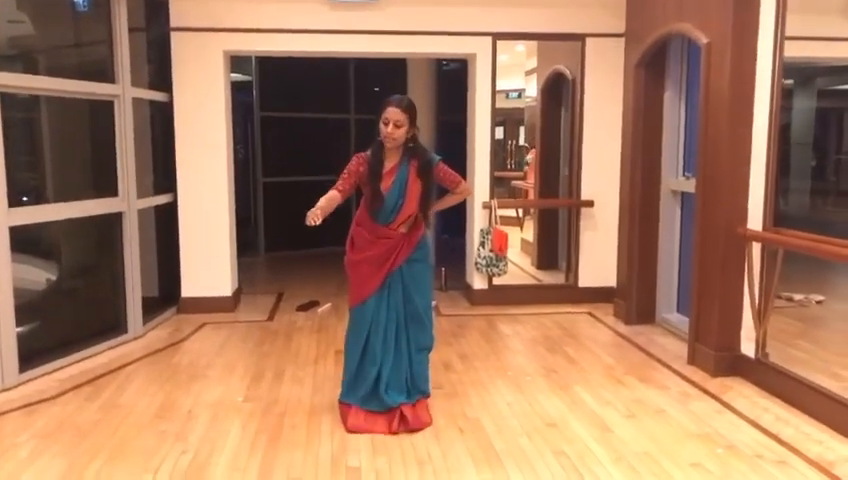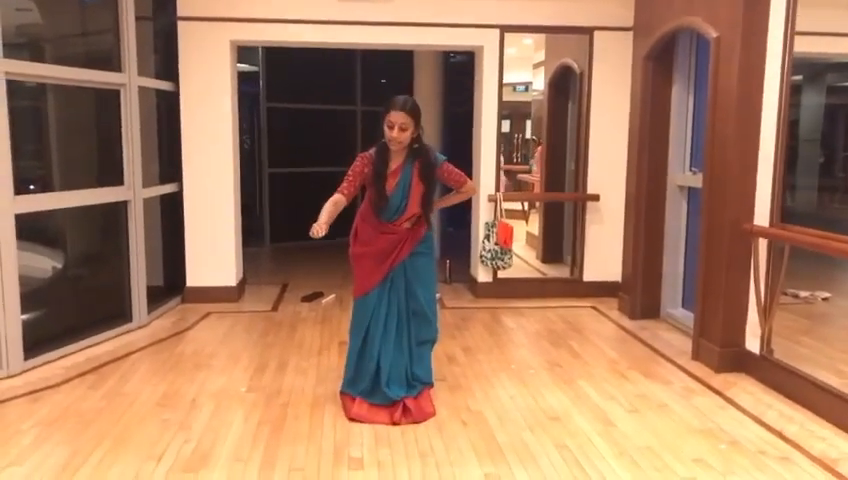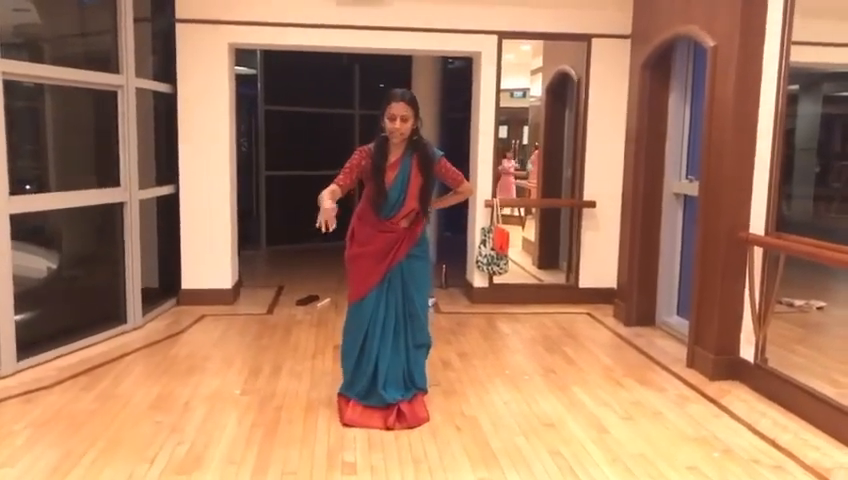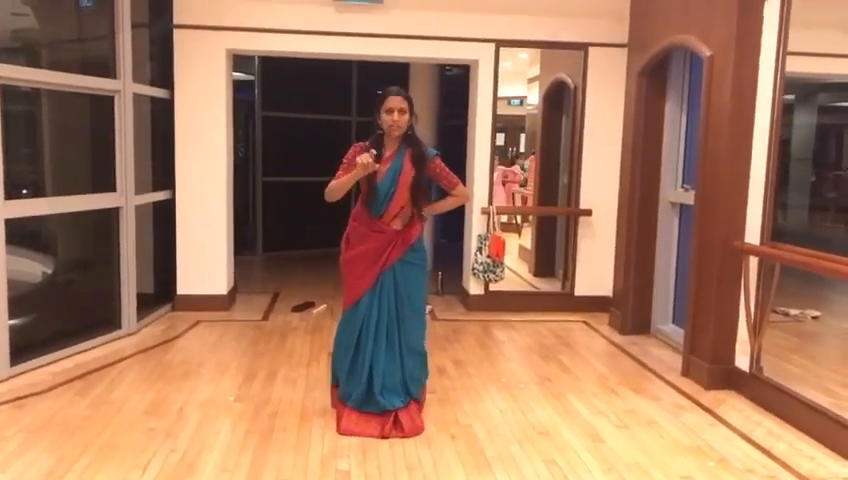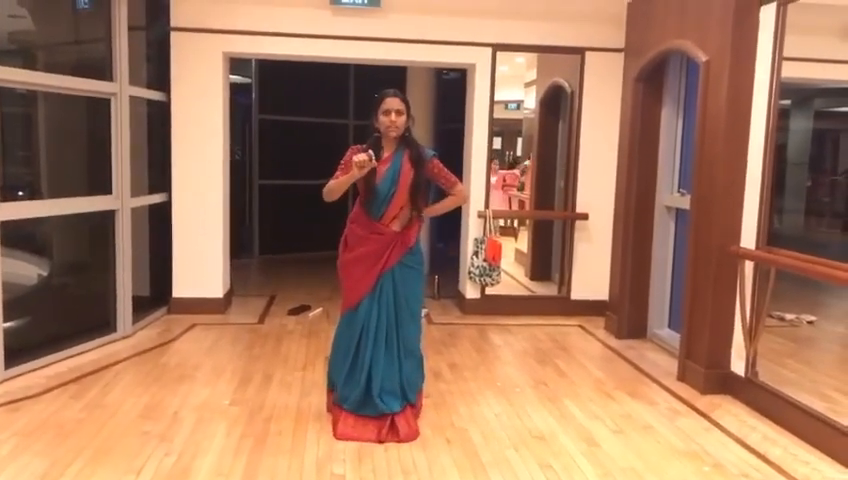
dt=0.5s
person 1, frame 1
left shoulder: (424, 163)
right shoulder: (364, 161)
left elbow: (463, 190)
right elbow: (338, 192)
left wrist: (427, 210)
right wrist: (320, 209)
left hip: (409, 252)
right hip: (370, 253)
left knee: (410, 321)
right knee: (369, 324)
left ankle: (408, 397)
right ankle: (366, 397)
person 1, frame 2
left shoulder: (429, 162)
right shoulder: (368, 161)
left elbow: (468, 188)
right elbow: (341, 197)
left wrist: (432, 206)
right wrist: (322, 221)
left hip: (413, 247)
right hip: (373, 247)
left knee: (414, 315)
right knee: (372, 317)
left ankle: (411, 388)
right ankle: (369, 387)
person 1, frame 3
left shoulder: (428, 158)
right shoulder: (367, 155)
left elbow: (465, 189)
right elbow: (333, 189)
left wrist: (428, 207)
right wrist: (327, 203)
left hip: (409, 248)
right hip: (369, 247)
left knee: (407, 318)
right knee: (367, 319)
left ankle: (404, 392)
right ankle: (364, 392)
person 1, frame 4
left shoulder: (422, 156)
right shoulder: (361, 151)
left elbow: (461, 194)
right elbow: (330, 195)
left wrist: (422, 212)
right wrist: (357, 173)
left hip: (404, 251)
right hip: (364, 249)
left knee: (403, 323)
right knee: (361, 322)
left ankle: (401, 402)
right ankle: (358, 398)
person 1, frame 5
left shoulder: (421, 158)
right shoulder: (359, 153)
left elbow: (460, 193)
right elbow: (328, 194)
left wrist: (421, 213)
right wrist: (353, 173)
left hip: (402, 254)
right hip: (363, 252)
left knee: (399, 326)
right knee: (360, 325)
left ankle: (396, 404)
right ankle: (355, 401)
